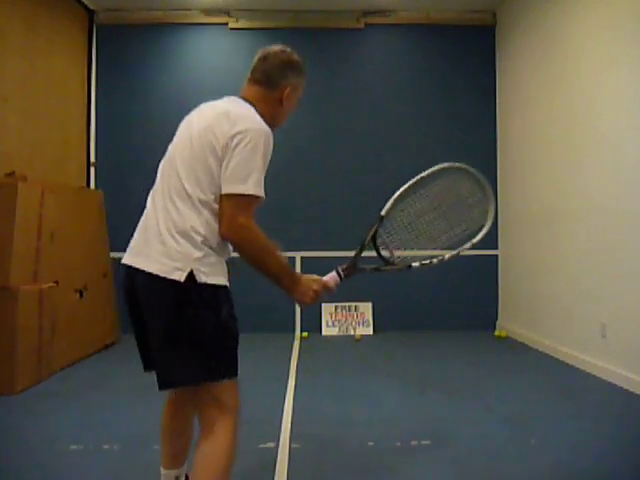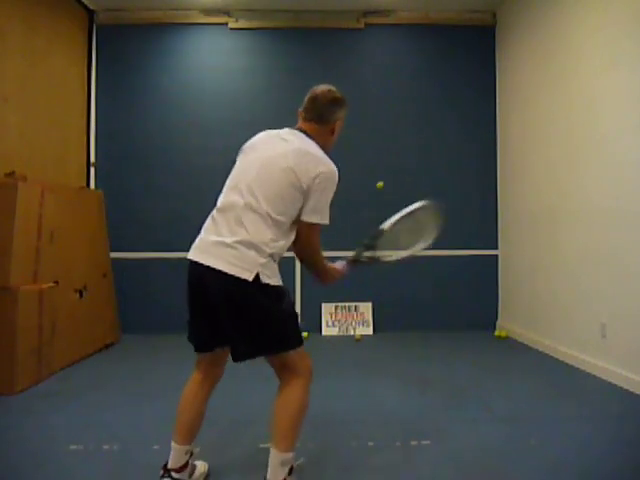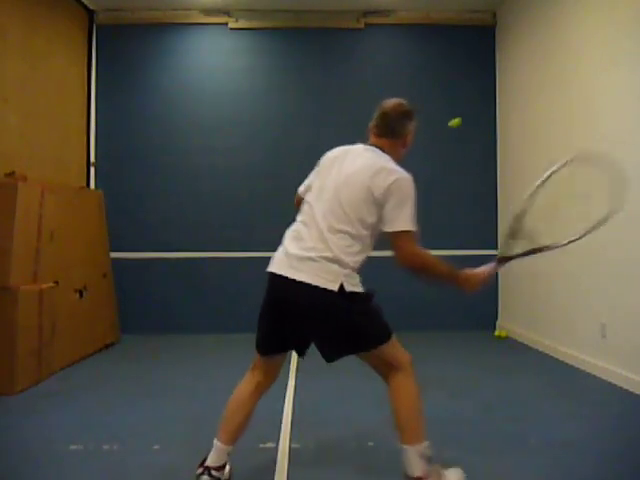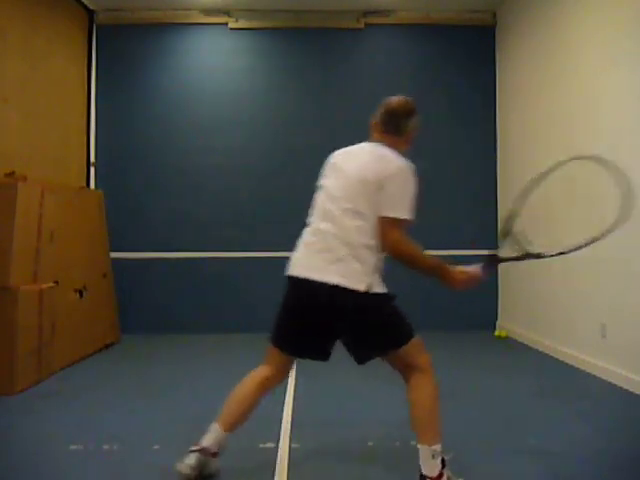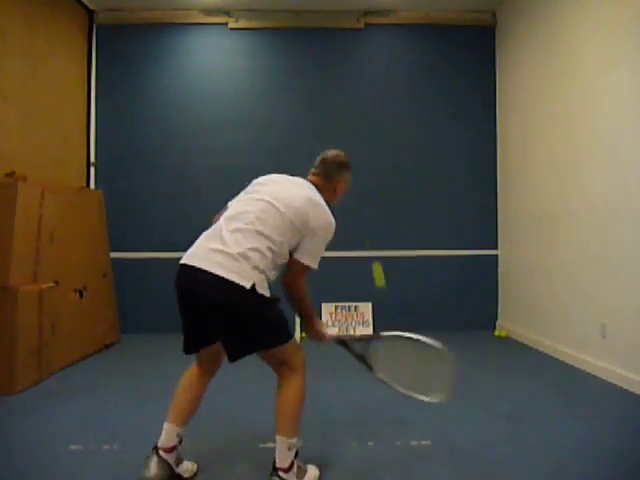
dt=1s
person 1, frame 1
left shoulder: (206, 112)
right shoulder: (253, 129)
right elbow: (236, 226)
left wrist: (260, 251)
right wrist: (293, 283)
left hip: (144, 266)
right hip: (184, 278)
left knee: (186, 389)
right knee: (219, 414)
person 1, frame 2
left shoulder: (261, 139)
right shoulder: (323, 169)
right elbow: (305, 245)
right wrist: (325, 272)
left hip: (203, 261)
right hip: (247, 275)
left knee: (207, 369)
right knee: (297, 372)
person 1, frame 3
left shoulder: (333, 155)
right shoulder: (397, 179)
right elbow: (409, 256)
right wrist: (461, 277)
left hip: (283, 274)
right hip: (329, 287)
left knee: (260, 374)
right knee: (399, 367)
person 1, frame 4
left shoulder: (339, 156)
right shoulder: (398, 169)
right elbow: (393, 243)
right wrist: (447, 273)
left hip: (303, 278)
right hip: (353, 288)
left knee: (271, 371)
right knee: (418, 368)
person 1, frame 5
left shoulder: (269, 180)
right shoulder: (323, 218)
right elbow: (293, 283)
right wrist: (312, 324)
left hip: (192, 268)
right hip: (235, 285)
left knee: (206, 362)
right knee: (292, 365)
left ankle: (166, 452)
